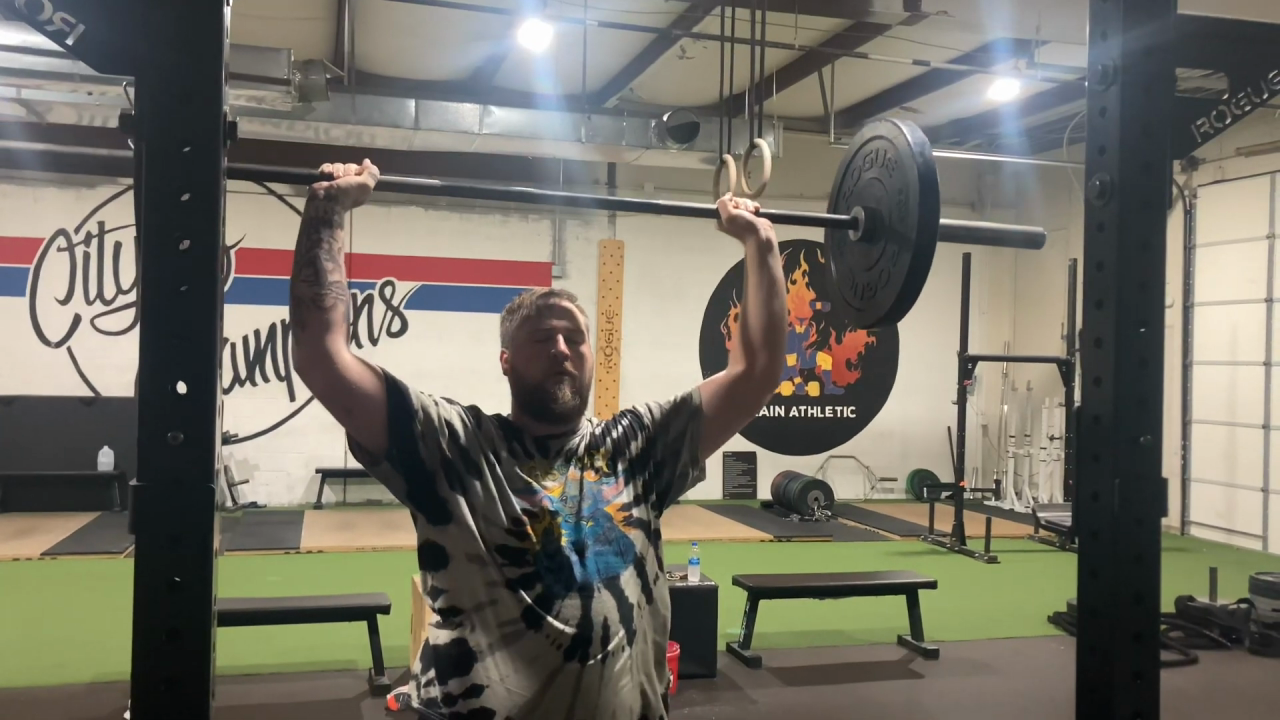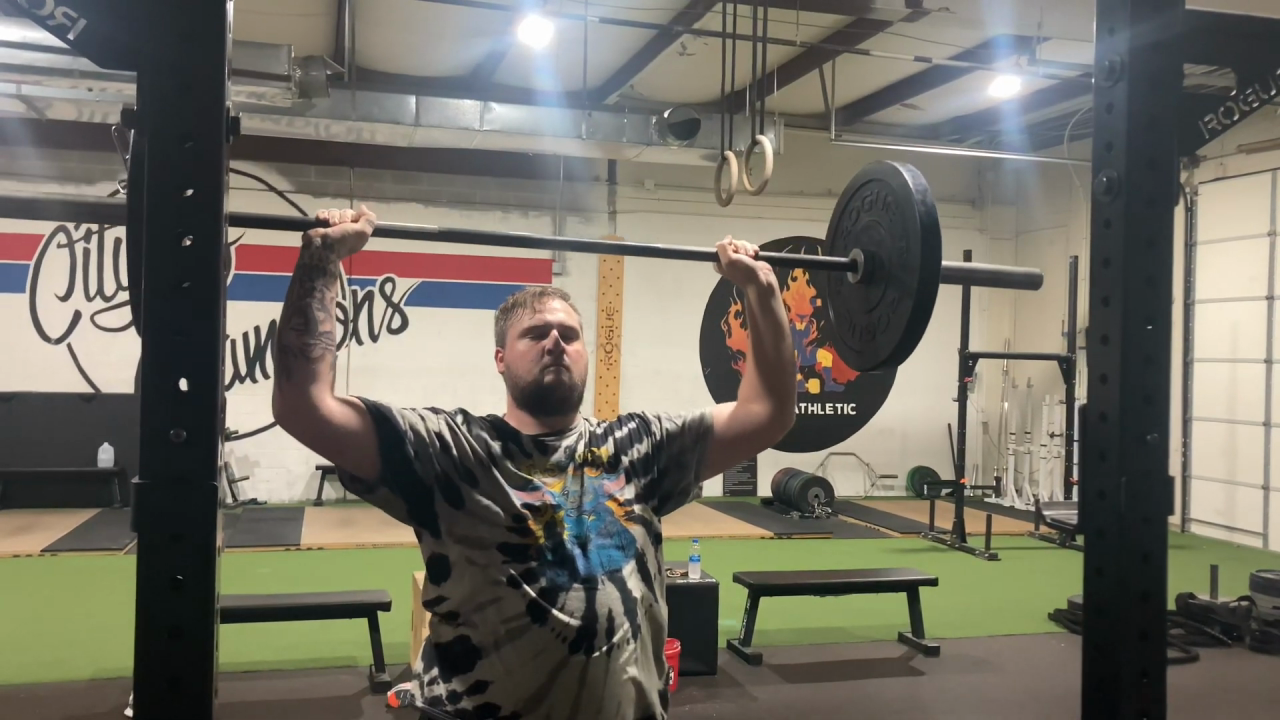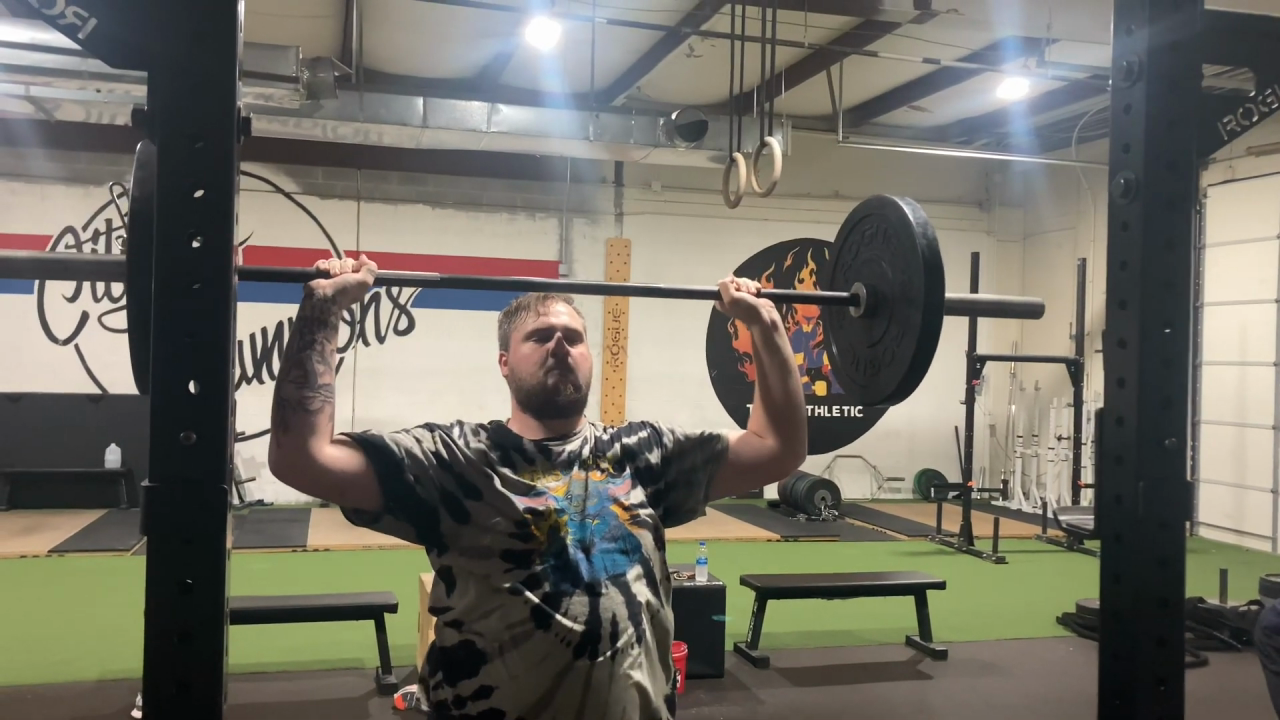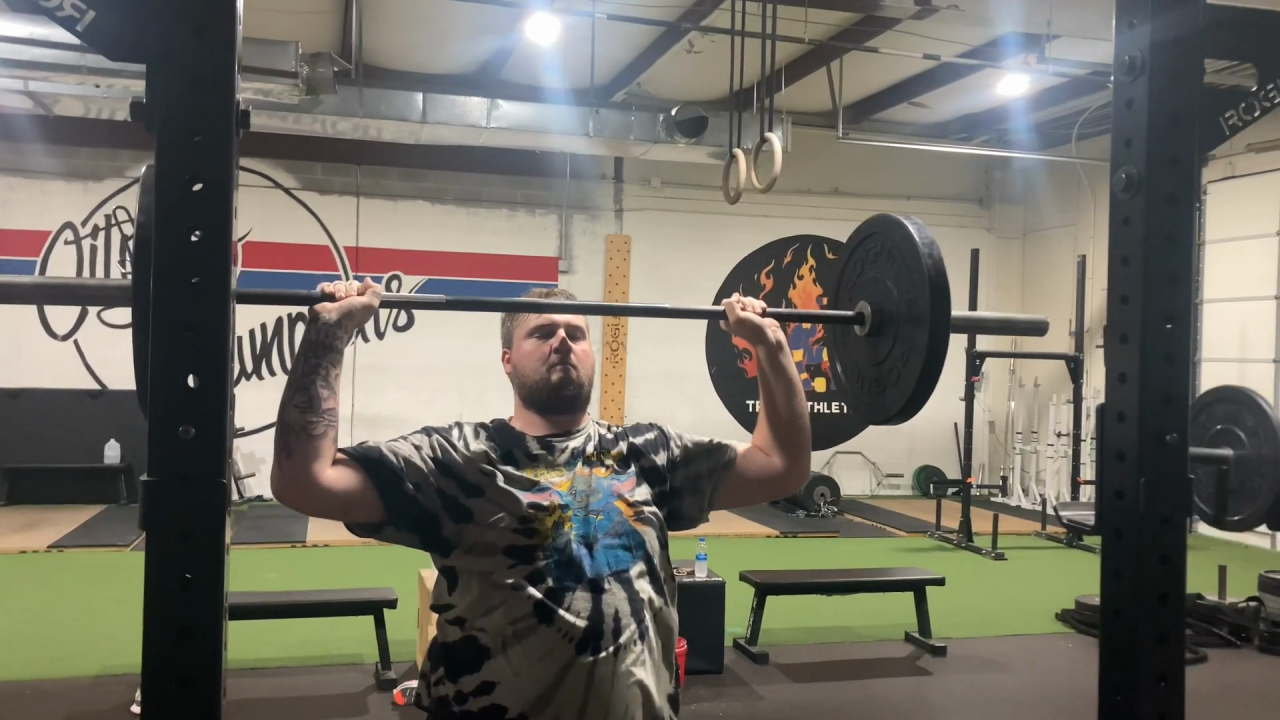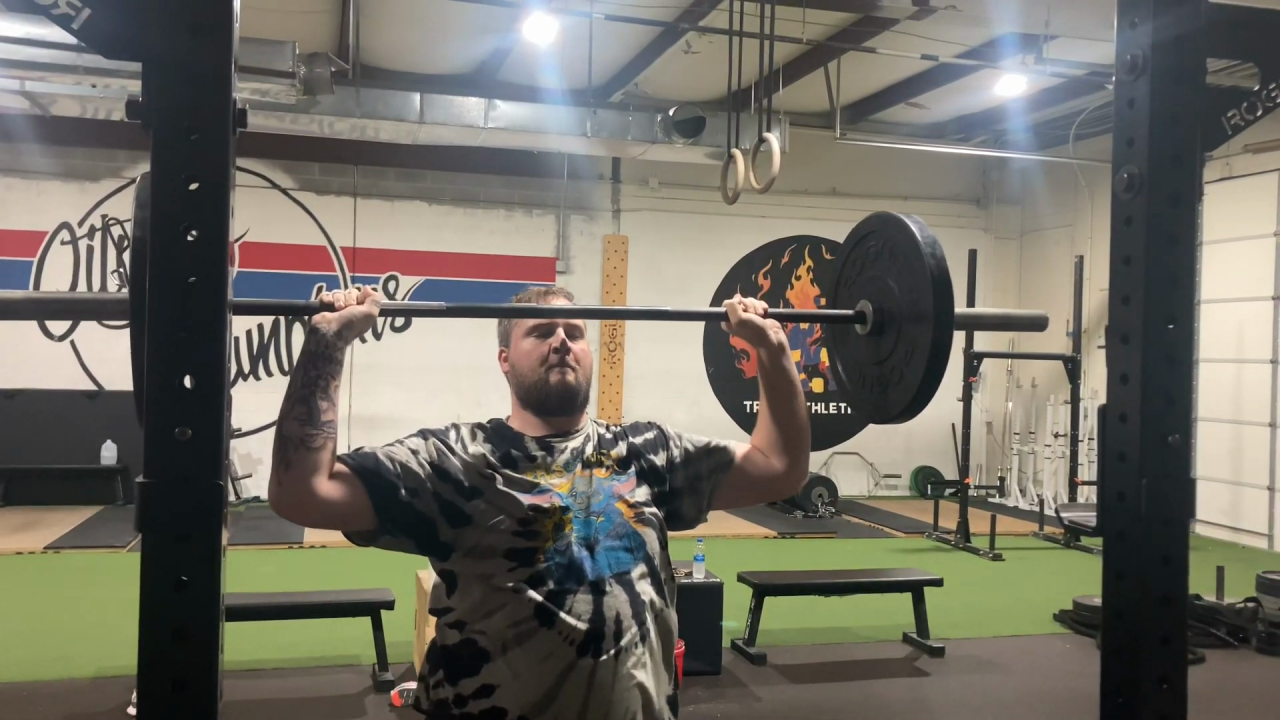
dt=1s
person 1, frame 1
left shoulder: (636, 448)
right shoulder: (451, 448)
left elbow: (756, 373)
right elbow: (320, 358)
left wrist: (758, 245)
right wrist: (328, 210)
person 1, frame 2
left shoulder: (637, 447)
right shoulder: (449, 450)
left elbow: (767, 413)
right elbow: (303, 406)
left wrist: (760, 287)
right wrist: (321, 257)
person 1, frame 3
left shoulder: (644, 453)
right shoulder: (453, 458)
left elbow: (777, 448)
right elbow: (301, 457)
left wrist: (764, 325)
right wrist: (322, 309)
person 1, frame 4
left shoulder: (646, 453)
right shoulder: (456, 459)
left elbow: (782, 467)
right elbow: (303, 481)
left wrist: (769, 345)
right wrist: (327, 332)
person 1, frame 5
left shoulder: (646, 451)
right shoulder: (453, 460)
left elbow: (779, 467)
right elbow: (301, 494)
left wrist: (771, 347)
right wrist: (327, 342)
